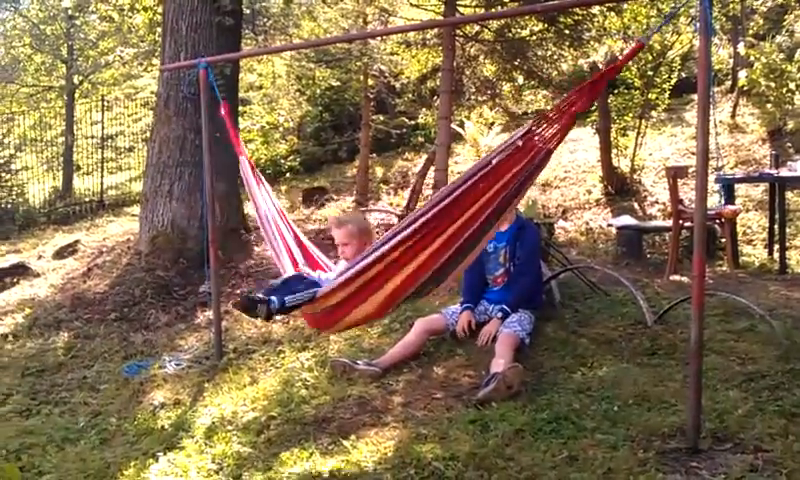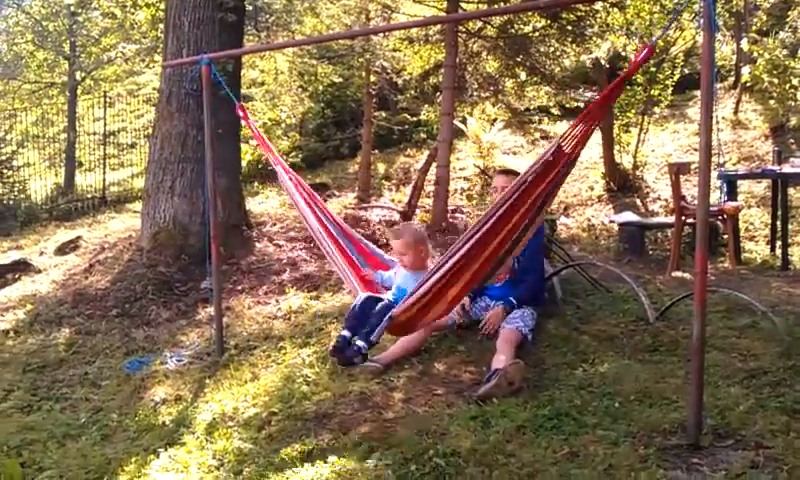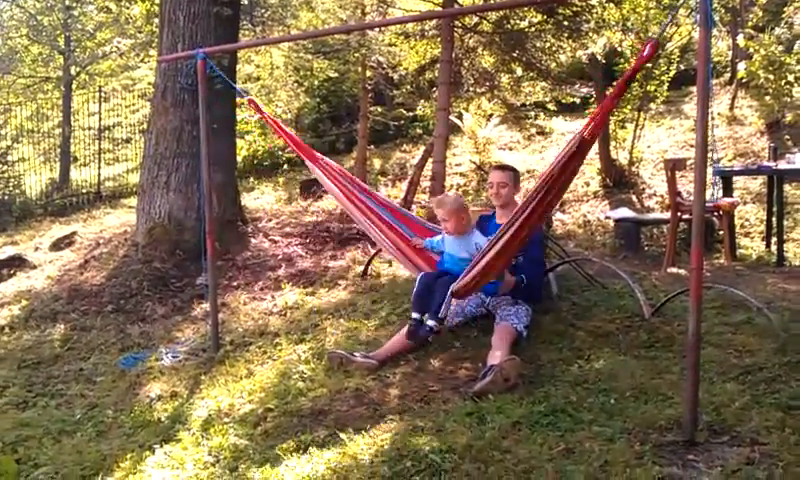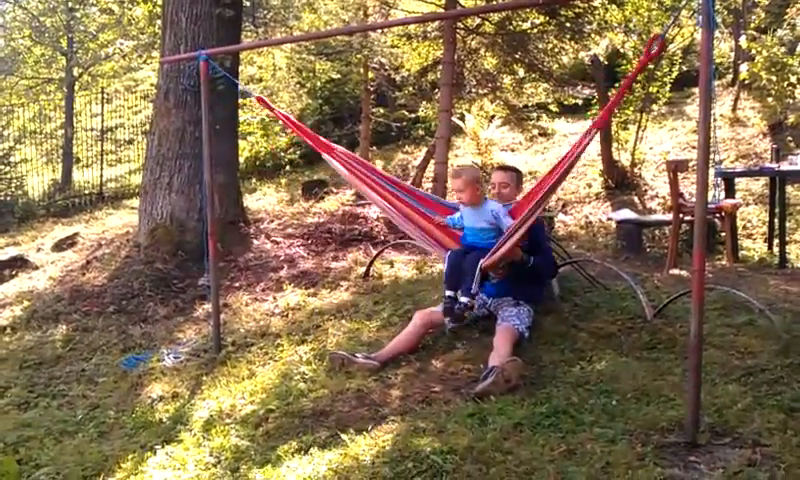
dt=0.2s
person 1, frame 1
left shoulder: (528, 232)
left elbow: (528, 278)
right elbow: (473, 272)
left wrist: (500, 316)
right wrist: (467, 308)
left hip: (517, 306)
right hip: (484, 301)
left knee: (506, 340)
right knee: (424, 324)
left ankle: (498, 380)
right ankle: (376, 366)
person 1, frame 2
left shoulder: (532, 229)
left elbow: (532, 275)
left wrist: (505, 307)
right wrist: (467, 296)
left hip: (517, 302)
right hip: (483, 297)
left knee: (507, 340)
left ankle: (499, 377)
right ankle: (378, 362)
person 1, frame 3
right shoulder: (483, 223)
left elbow: (537, 272)
left wrist: (515, 281)
left hip: (516, 298)
right hip: (481, 292)
left knee: (503, 337)
left ankle: (495, 374)
right ankle: (373, 359)
person 1, frame 4
left shoulder: (532, 225)
left elbow: (550, 270)
left wrist: (523, 258)
left hip: (517, 298)
right hip: (481, 293)
left knee: (505, 337)
right knee: (423, 317)
left ankle: (496, 374)
right ankle: (376, 359)
person 2, frame 1
right shoulder: (343, 263)
right wrist: (314, 275)
left knee: (312, 288)
right knee: (297, 278)
left ankle: (267, 307)
right ankle: (259, 301)
person 2, frame 2
right shoulder: (401, 268)
right wrist: (377, 276)
left knee: (384, 311)
right knee: (365, 301)
left ankle: (359, 349)
right ankle: (344, 339)
person 2, frame 3
left shoulder: (477, 240)
right shoulder: (447, 234)
right wrist: (425, 243)
left hip: (462, 277)
right hip: (443, 270)
left knee: (444, 285)
right knee: (425, 278)
left ankle: (431, 325)
right ankle: (416, 319)
person 2, frame 4
left shoulder: (493, 209)
right shoulder: (463, 207)
left elbow: (511, 228)
right wrist: (447, 221)
left hip: (489, 249)
right hip: (468, 246)
left knee: (472, 261)
right knee: (453, 256)
left ankle: (465, 301)
right ankle: (450, 297)
